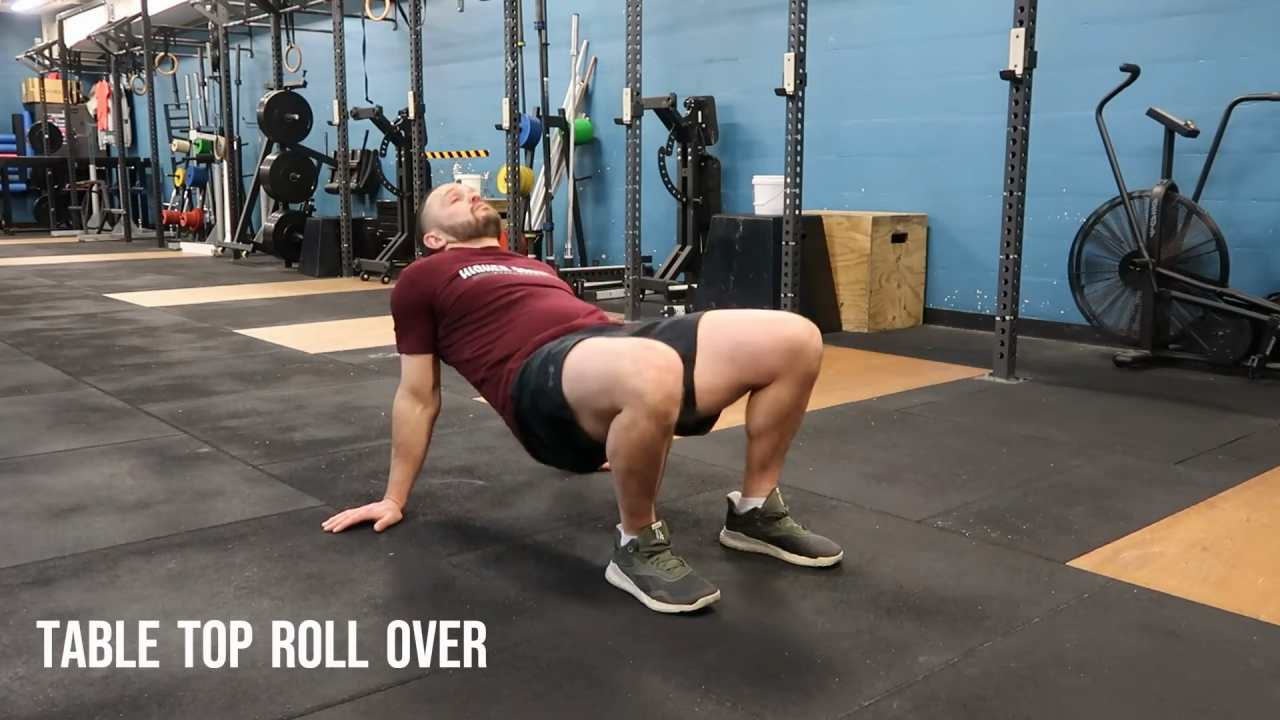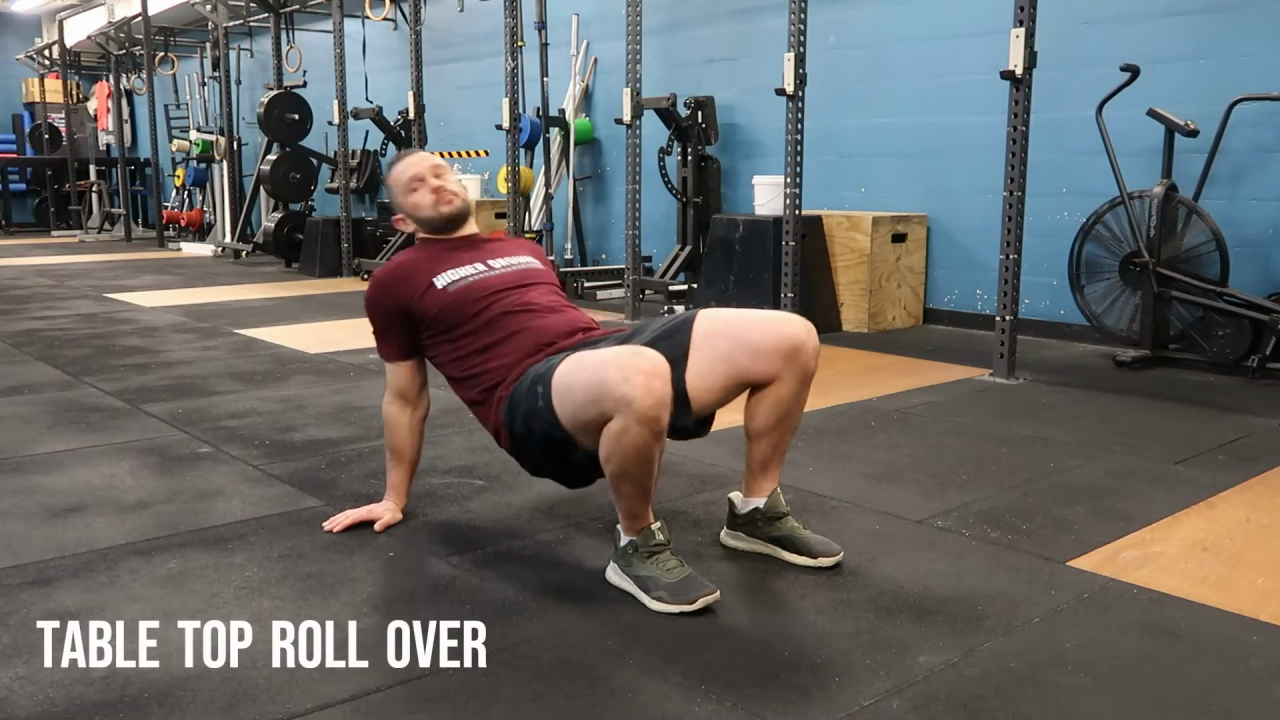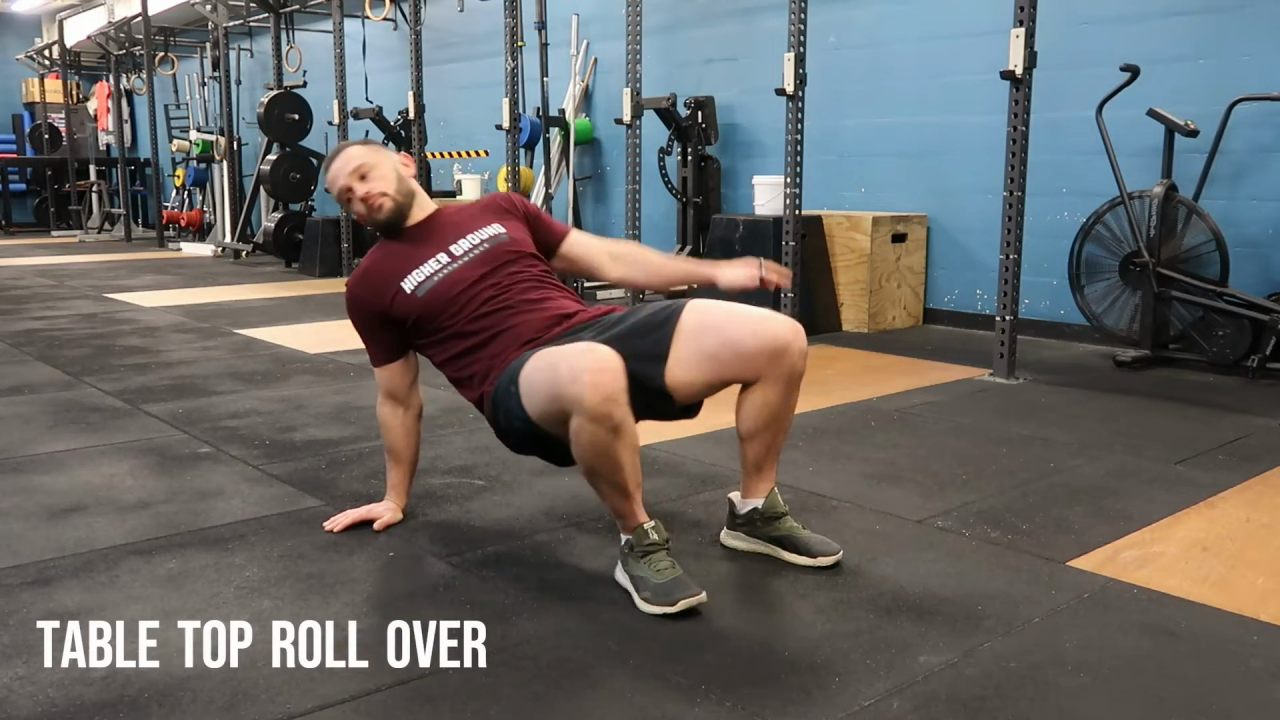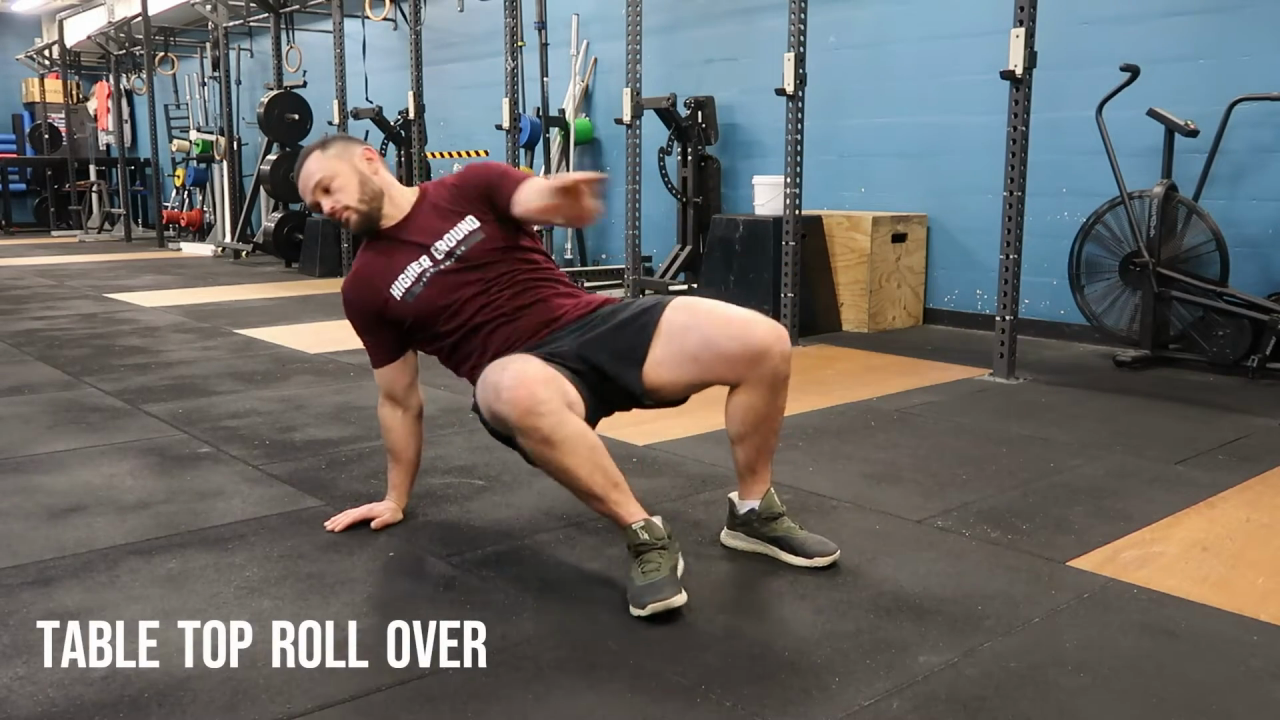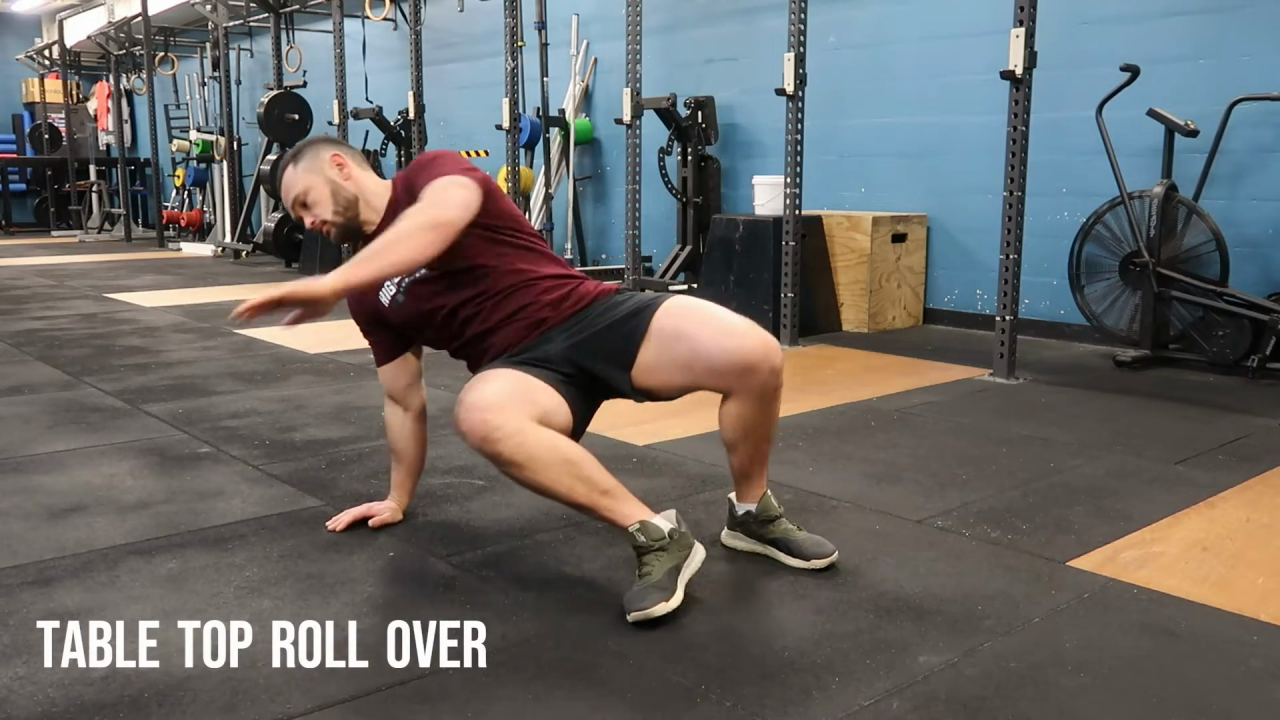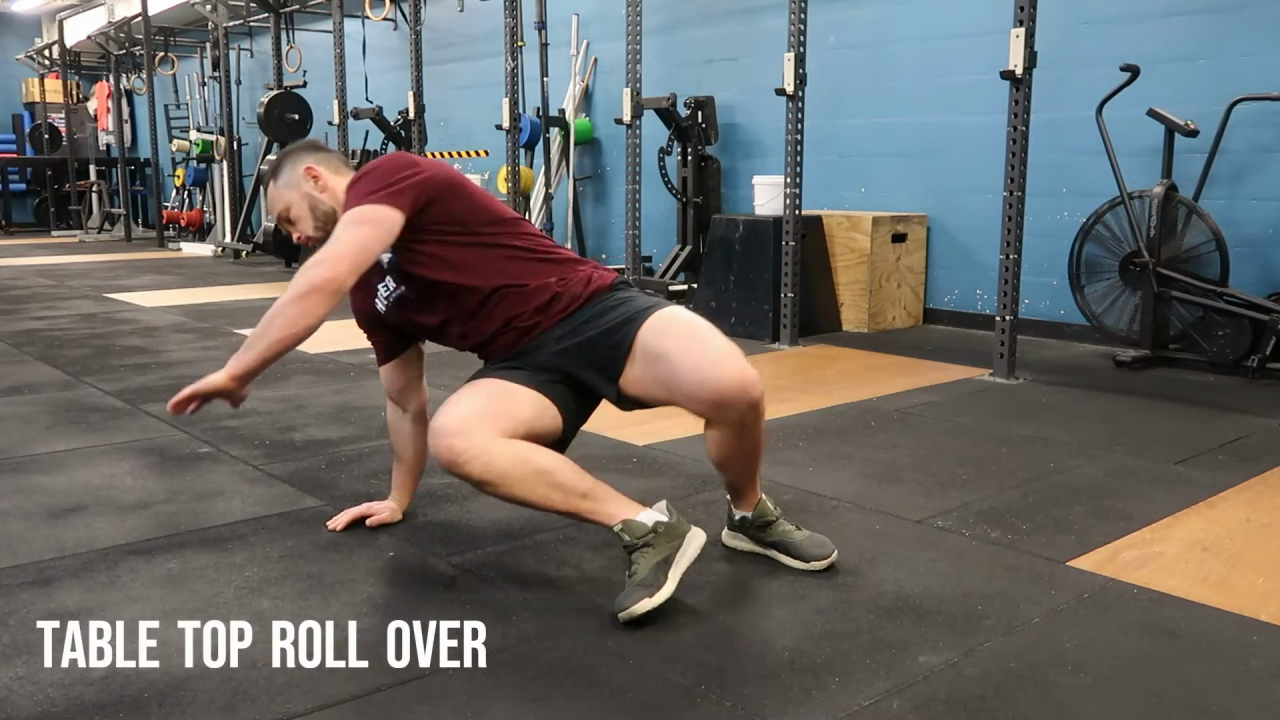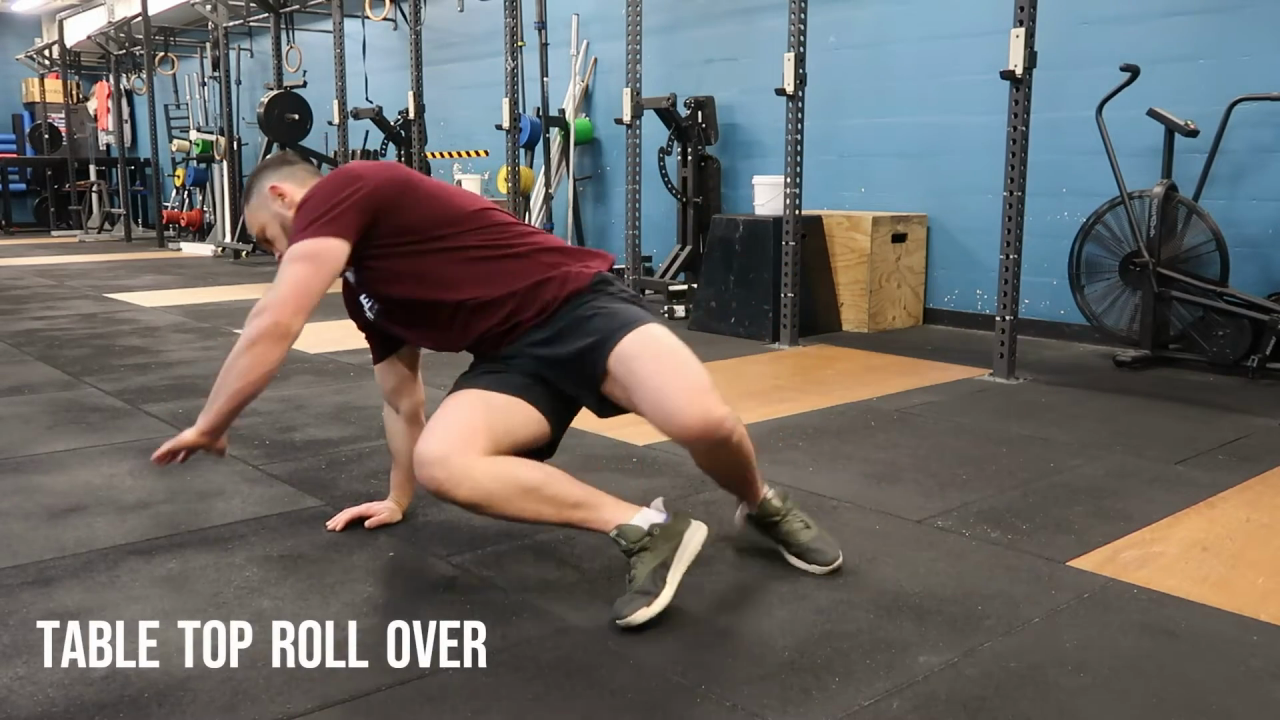
dt=0.2s
person 1, frame 1
left shoulder: (536, 268)
right shoulder: (425, 280)
right elbow: (419, 397)
right wrist: (395, 500)
left hip: (622, 342)
right hip: (542, 377)
left knee: (794, 341)
right knee: (652, 372)
left ankle: (754, 513)
right ankle: (638, 547)
person 1, frame 2
left shoulder: (523, 249)
right shoulder: (397, 282)
right elbow: (406, 399)
right wrist: (395, 499)
left hip: (614, 347)
right hip: (533, 394)
left knee: (792, 340)
right knee: (640, 378)
left ankle: (755, 512)
right ankle: (639, 546)
person 1, frame 3
left shoulder: (498, 211)
right shoulder: (372, 286)
left elbow: (604, 258)
right elbow: (398, 398)
left wrist: (711, 272)
right wrist: (396, 498)
left hip: (604, 330)
right hip: (530, 375)
left knee: (779, 340)
right knee: (593, 376)
left ankle: (754, 511)
right ankle: (641, 542)
person 1, frame 4
left shoulder: (469, 188)
right shoulder: (367, 289)
left elbow: (538, 205)
right elbow: (399, 399)
left wrist: (559, 195)
right wrist: (396, 499)
left hip: (596, 323)
right hip: (529, 366)
left knee: (763, 342)
right knee: (511, 389)
left ankle: (753, 513)
right ankle: (646, 535)
person 1, frame 5
left shoulder: (430, 175)
right shoulder: (376, 299)
left elbow: (440, 223)
right elbow: (402, 397)
left wrist: (331, 284)
right wrist: (400, 498)
left hip: (600, 313)
right hip: (527, 365)
left knee: (751, 355)
right knee: (482, 415)
left ankle: (751, 515)
right ankle: (652, 533)
person 1, frame 6
left shoulder: (392, 176)
right shoulder: (371, 292)
left elbow: (317, 288)
right elbow: (406, 399)
left wrist: (233, 376)
right wrist: (400, 498)
left hip: (592, 306)
right hip: (526, 358)
left knee: (732, 386)
right knee: (452, 438)
left ankle: (752, 517)
right ankle: (644, 527)
person 1, frame 7
left shoulder: (342, 191)
right shoulder: (365, 282)
left elbow: (271, 331)
right elbow: (404, 399)
left wrist: (208, 427)
right wrist: (397, 498)
left hip: (576, 299)
right hip: (516, 346)
left knee: (698, 420)
right knee: (439, 464)
left ankle: (762, 508)
right ankle: (642, 527)
